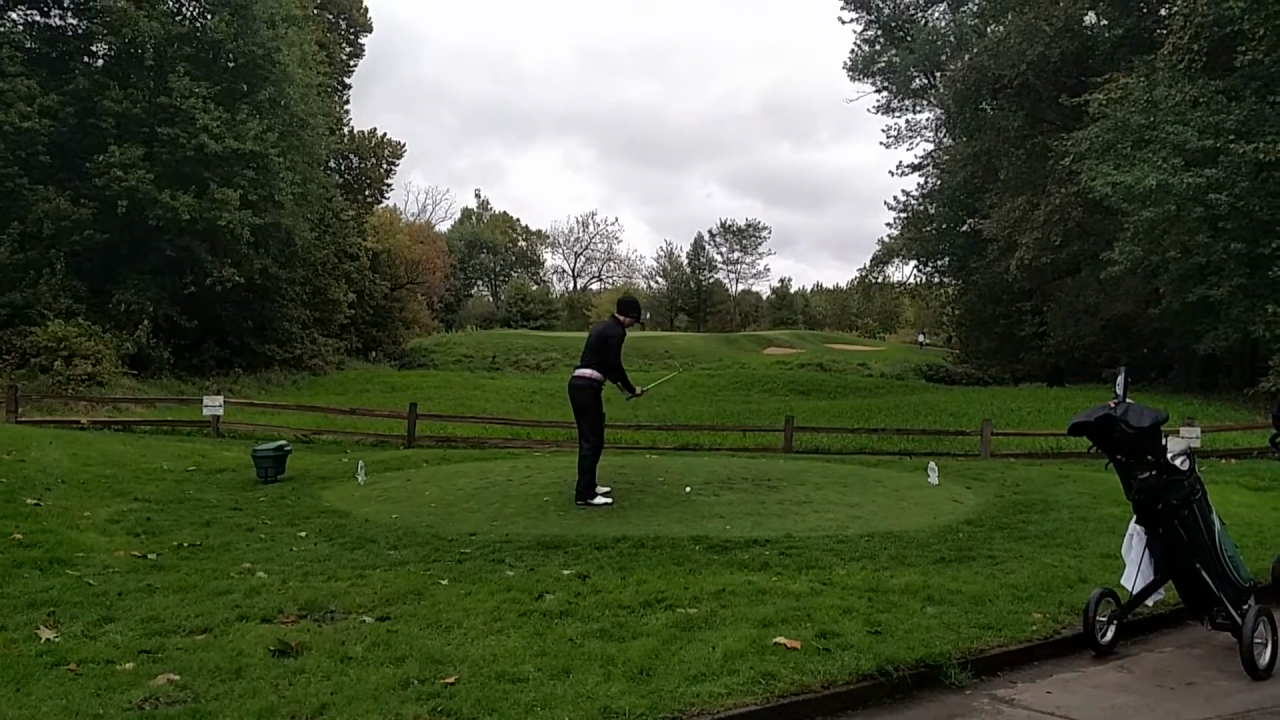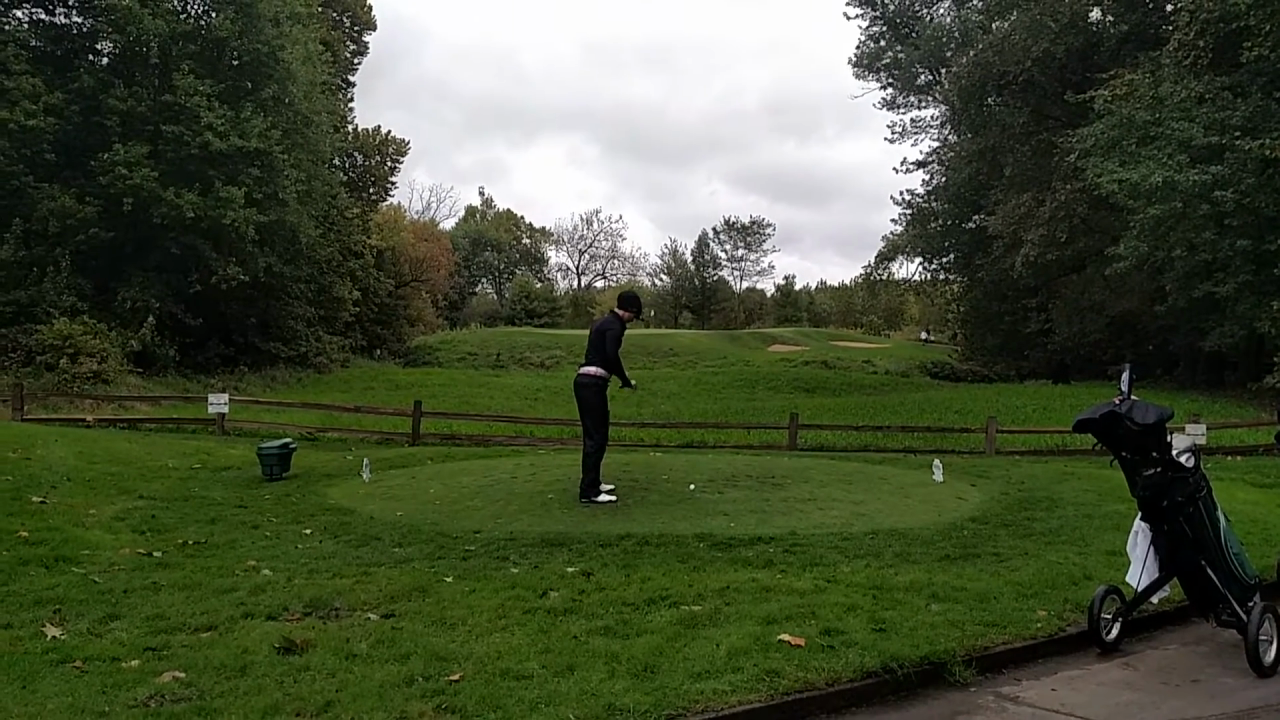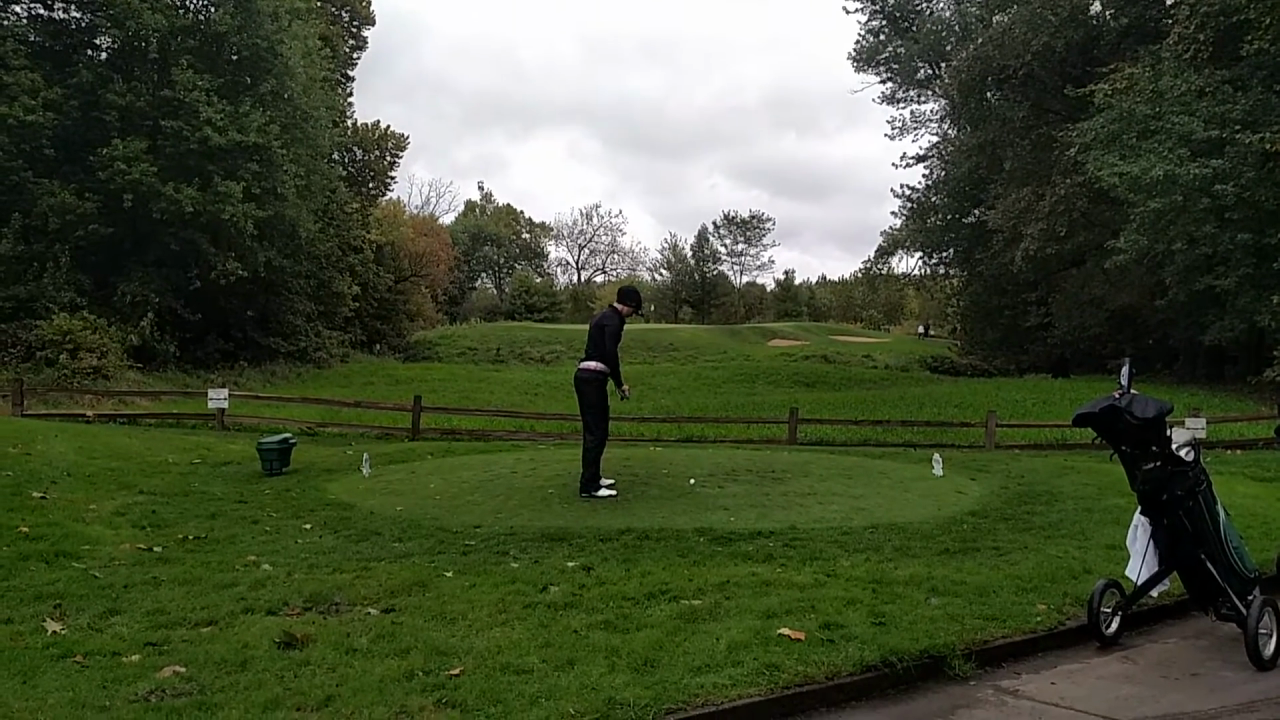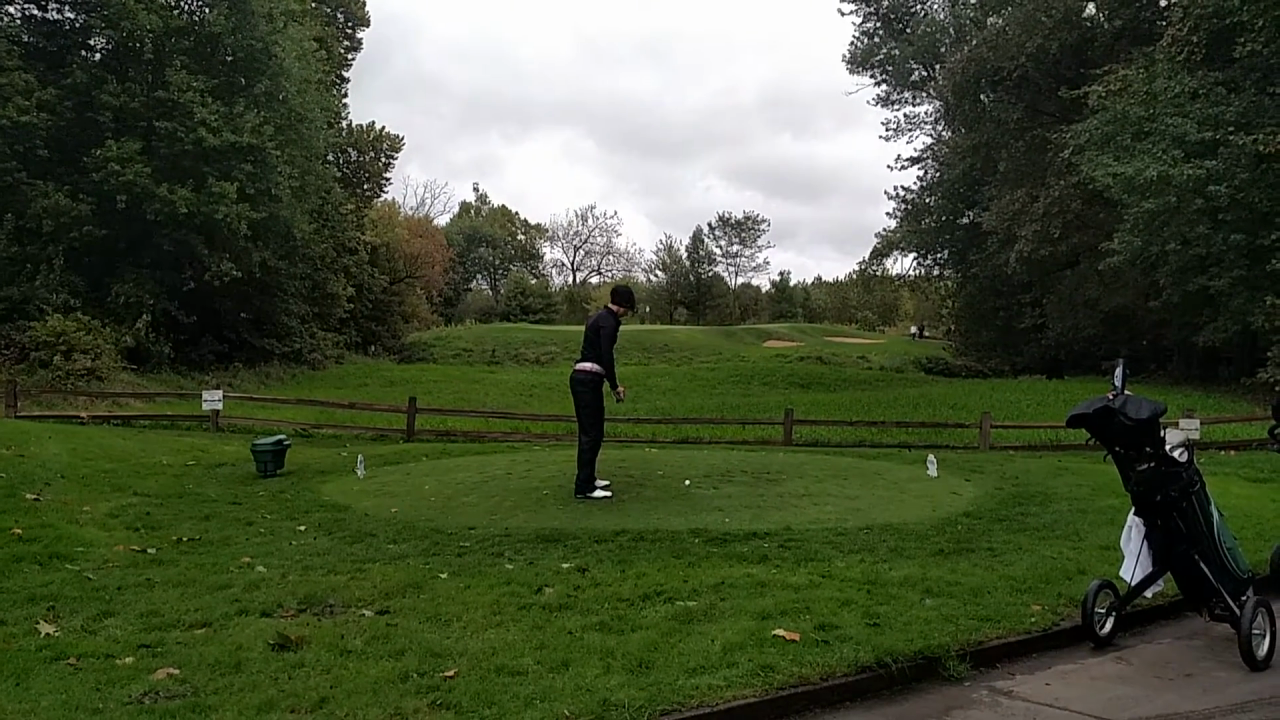
dt=0.4s
person 1, frame 1
left shoulder: (603, 326)
right shoulder: (616, 331)
right elbow: (614, 364)
left wrist: (620, 383)
right wrist: (631, 388)
left hip: (580, 383)
right hip: (587, 386)
left knee: (590, 437)
right knee: (592, 439)
left ankle: (588, 485)
right ankle: (584, 494)
person 1, frame 2
left shoulder: (603, 321)
right shoulder: (614, 325)
right elbow: (612, 357)
left wrist: (619, 376)
right wrist: (626, 381)
left hip: (586, 380)
right hip: (593, 383)
left knee: (594, 435)
right knee: (596, 436)
left ankle: (592, 483)
right ankle: (589, 491)
person 1, frame 3
left shoulder: (603, 316)
right shoulder: (613, 319)
right elbow: (610, 353)
left wrist: (615, 381)
right wrist: (619, 383)
left hip: (586, 375)
right hip: (593, 378)
left knee: (595, 429)
right knee: (596, 431)
left ankle: (592, 477)
right ankle: (589, 486)
person 1, frame 4
left shoulder: (598, 317)
right shoulder: (608, 321)
right elbow: (606, 355)
left wrist: (611, 382)
right wrist: (614, 385)
left hip: (583, 376)
right hip: (588, 379)
left knee: (590, 431)
right knee: (592, 432)
left ankle: (587, 479)
right ankle: (584, 487)
